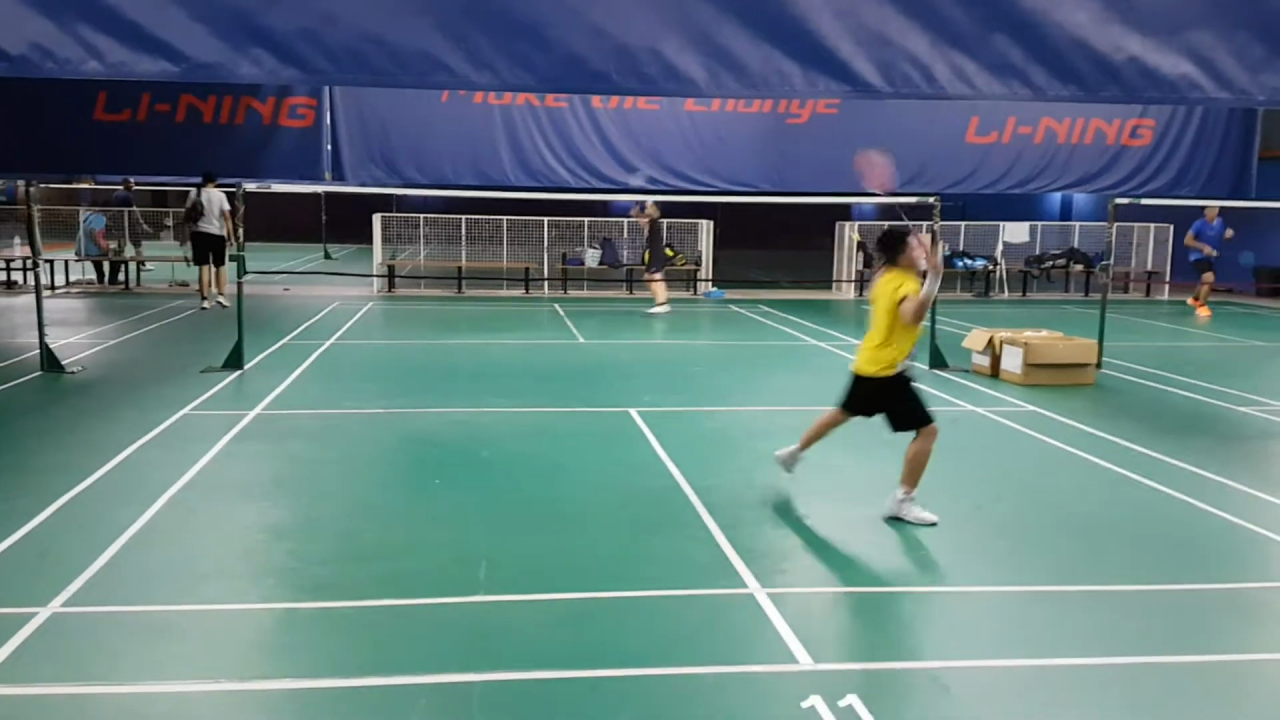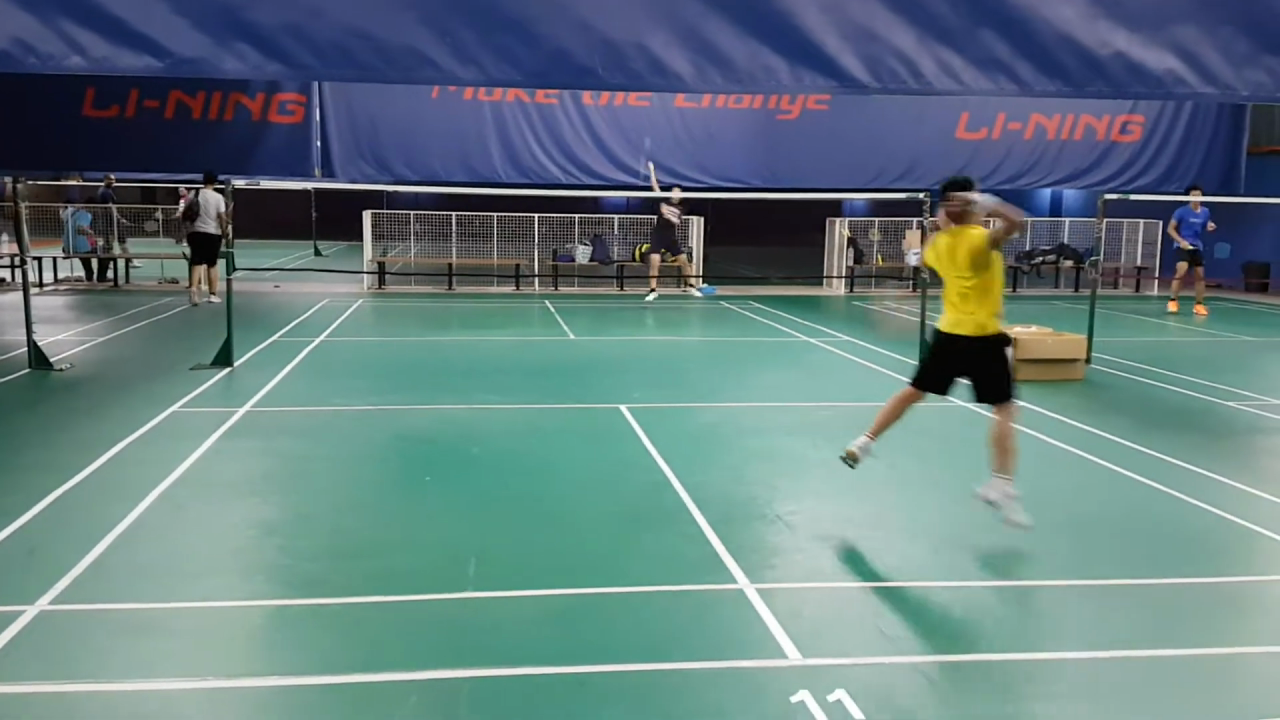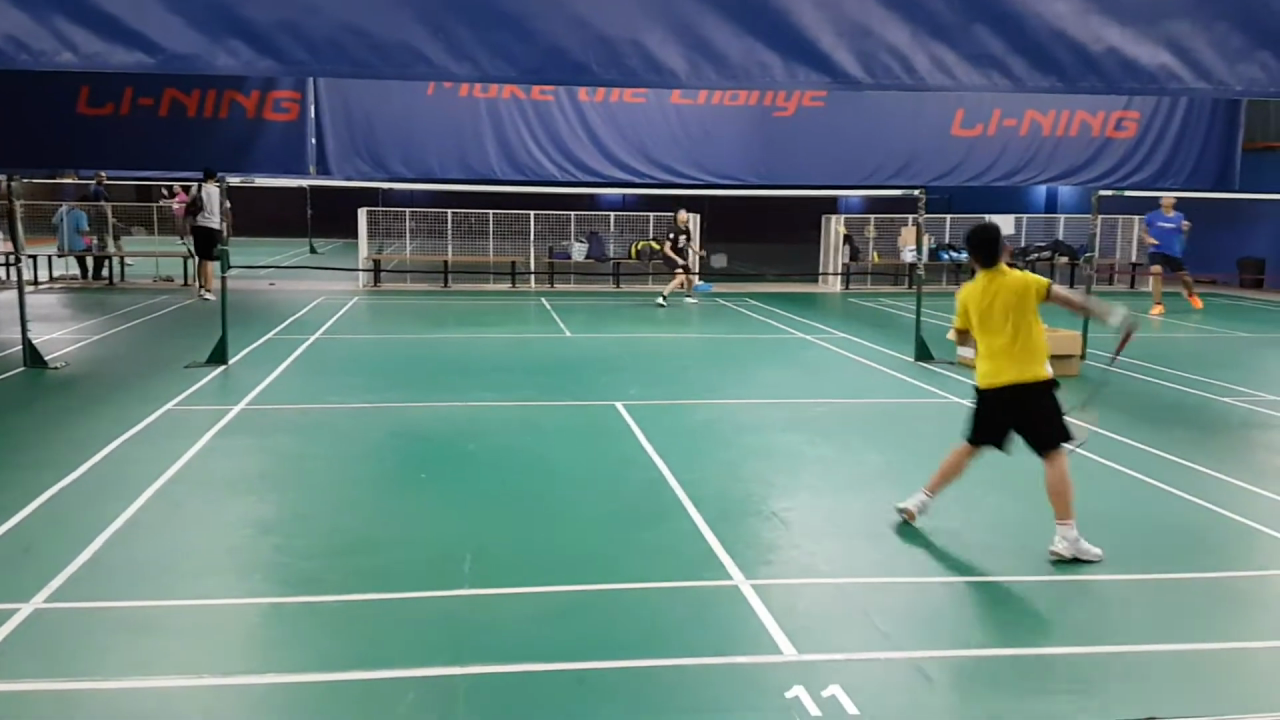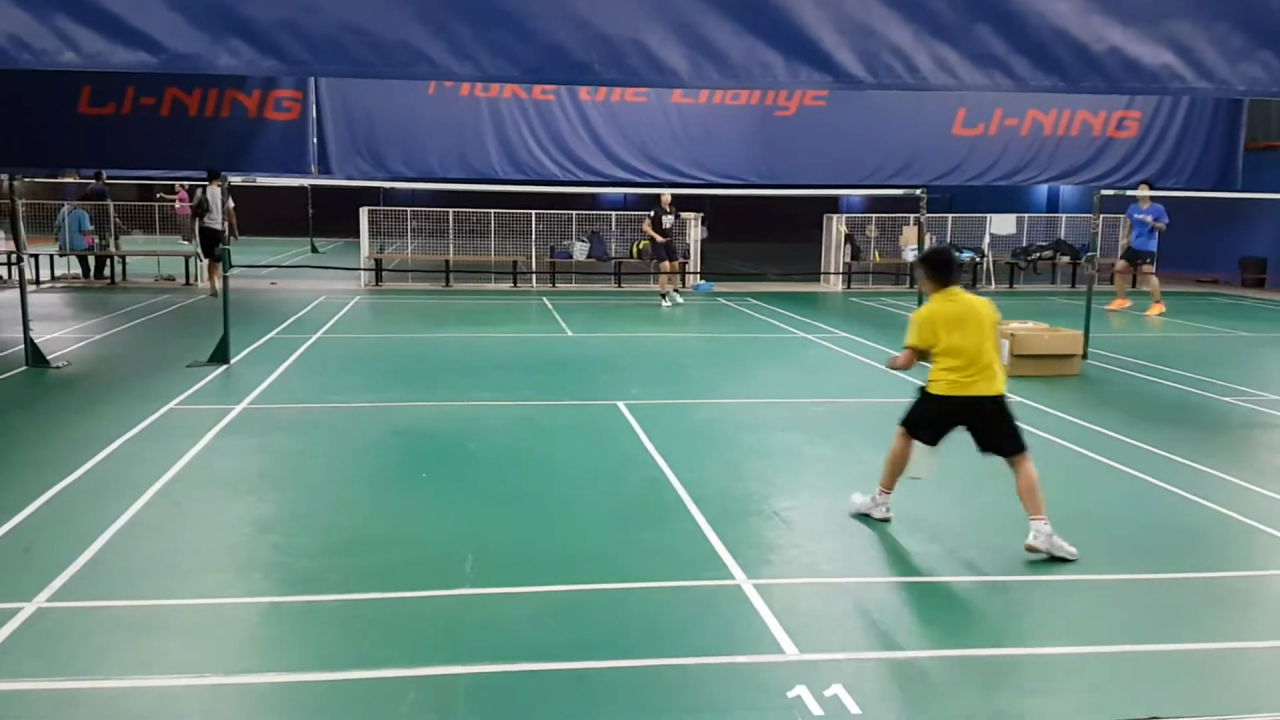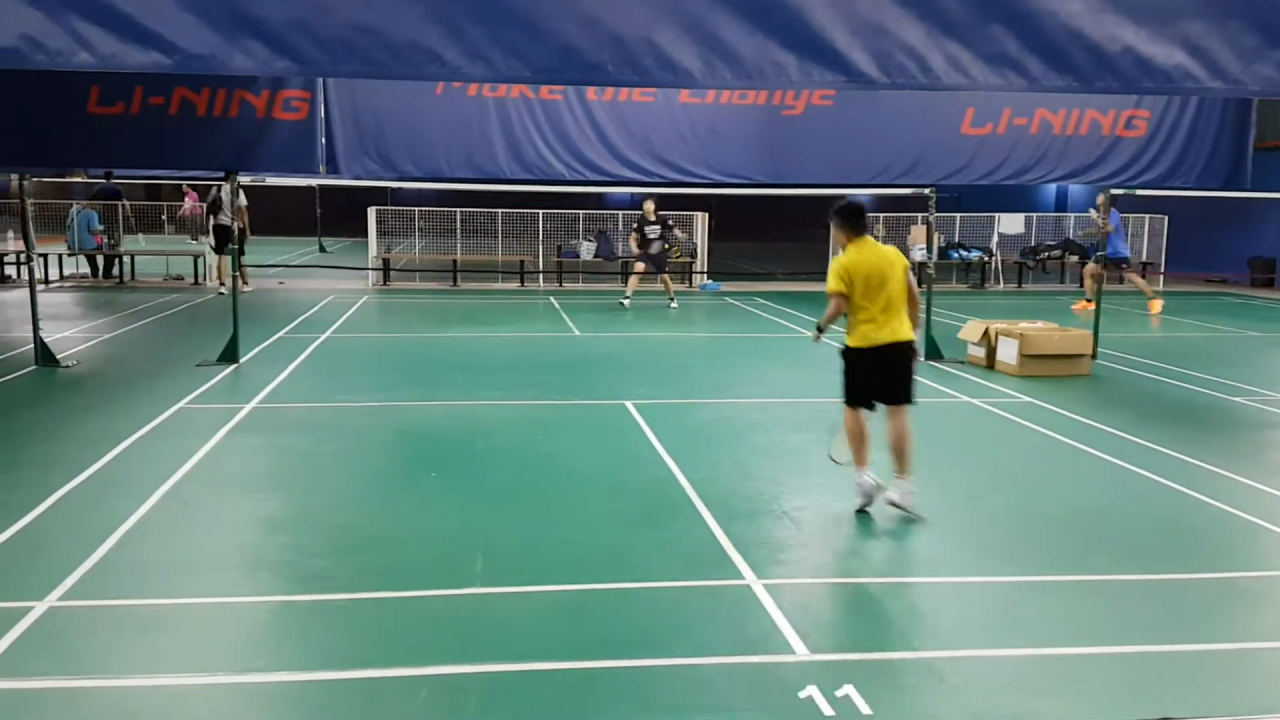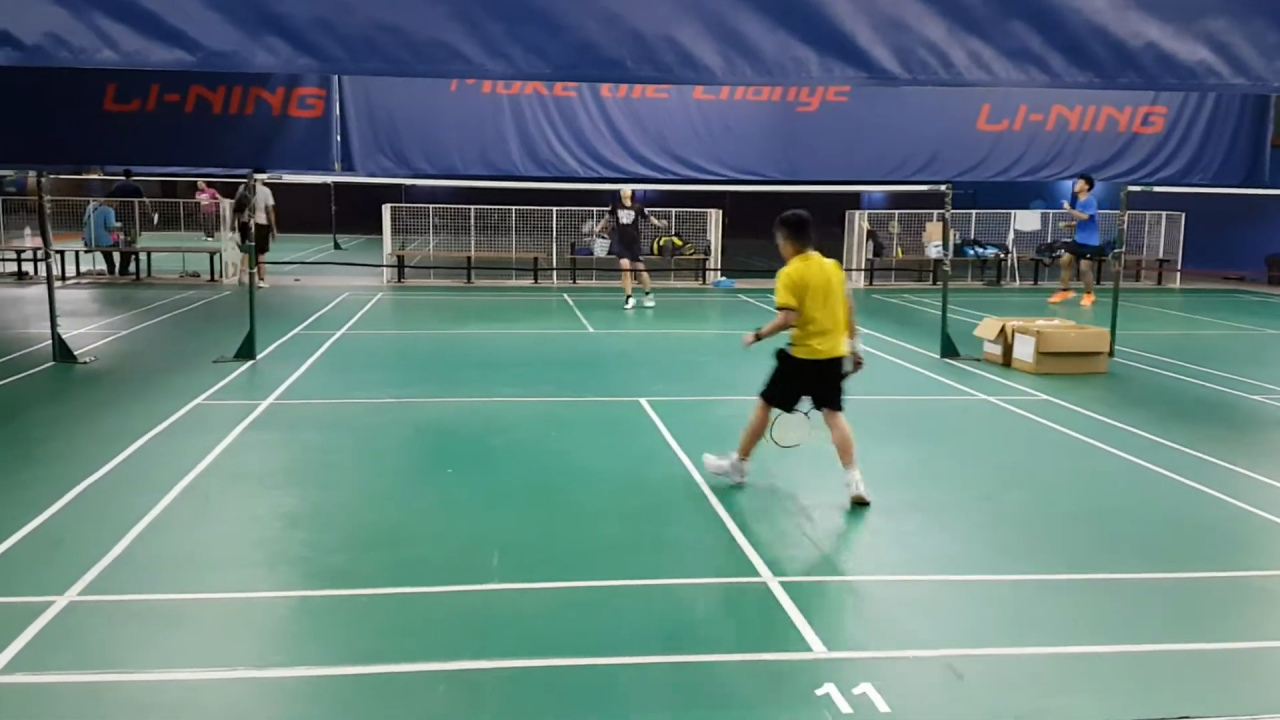
dt=0.3s
person 1, frame 1
left shoulder: (884, 278)
right shoulder: (907, 285)
right elbow: (913, 317)
right wrist: (933, 278)
left hip: (866, 366)
right hip: (885, 373)
left knee: (843, 414)
right knee: (927, 430)
left ankle: (792, 454)
right ankle: (903, 500)
person 1, frame 2
left shoulder: (937, 243)
right shoulder: (979, 238)
right elbow: (1013, 223)
left wrist: (949, 218)
right wrist: (985, 203)
left hip: (948, 332)
right hip: (982, 336)
left knee: (913, 392)
right knee: (1004, 410)
left ankle: (862, 444)
right ankle: (1000, 485)
person 1, frame 3
left shoulder: (966, 294)
right shoulder: (1025, 282)
left elbow: (961, 337)
right elbow: (1071, 301)
right wrist: (1108, 313)
left hip: (991, 385)
right hip: (1031, 382)
left knee: (968, 448)
right knee: (1055, 456)
left ankle: (919, 502)
right ankle: (1066, 536)
person 1, frame 4
left shoulder: (925, 315)
right shoulder: (985, 306)
left elbow: (906, 362)
right elbow: (989, 351)
left wrist: (896, 360)
left hip: (944, 392)
right hip: (988, 394)
left knee: (905, 435)
right knee: (1021, 461)
left ankle: (879, 503)
right ankle: (1042, 531)
person 1, frame 5
left shoulder: (844, 263)
right shoulder: (894, 254)
left elbow: (837, 307)
right elbow: (914, 297)
left wrist: (821, 326)
right wrist: (912, 336)
left hip: (863, 345)
right hip: (900, 341)
left knee: (853, 409)
right knee: (897, 412)
left ankle: (864, 476)
right ankle: (901, 486)
person 1, frame 6
left shoulder: (789, 274)
right shoulder: (832, 268)
left elbow: (787, 319)
right elbow: (848, 310)
left wrist: (758, 336)
right wrist: (852, 347)
left hip: (801, 356)
right hip: (833, 354)
left knee: (764, 407)
right knee: (834, 416)
left ankle: (738, 464)
right ankle: (855, 481)
